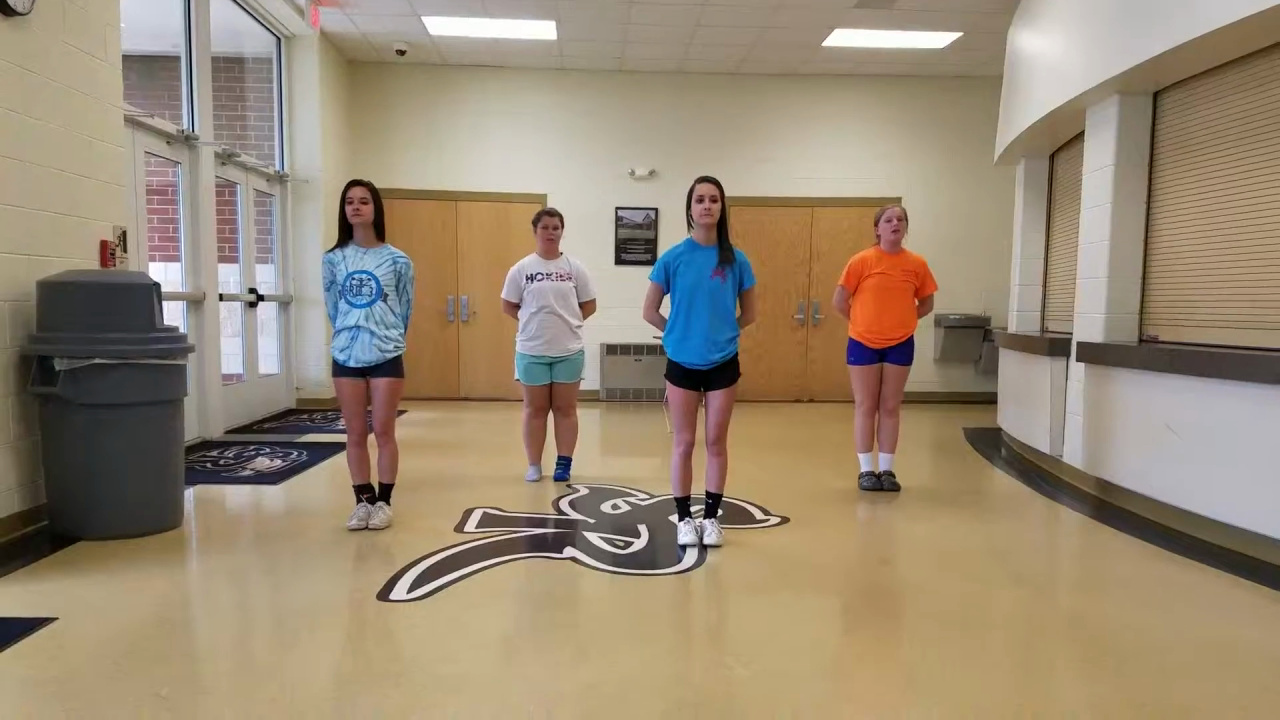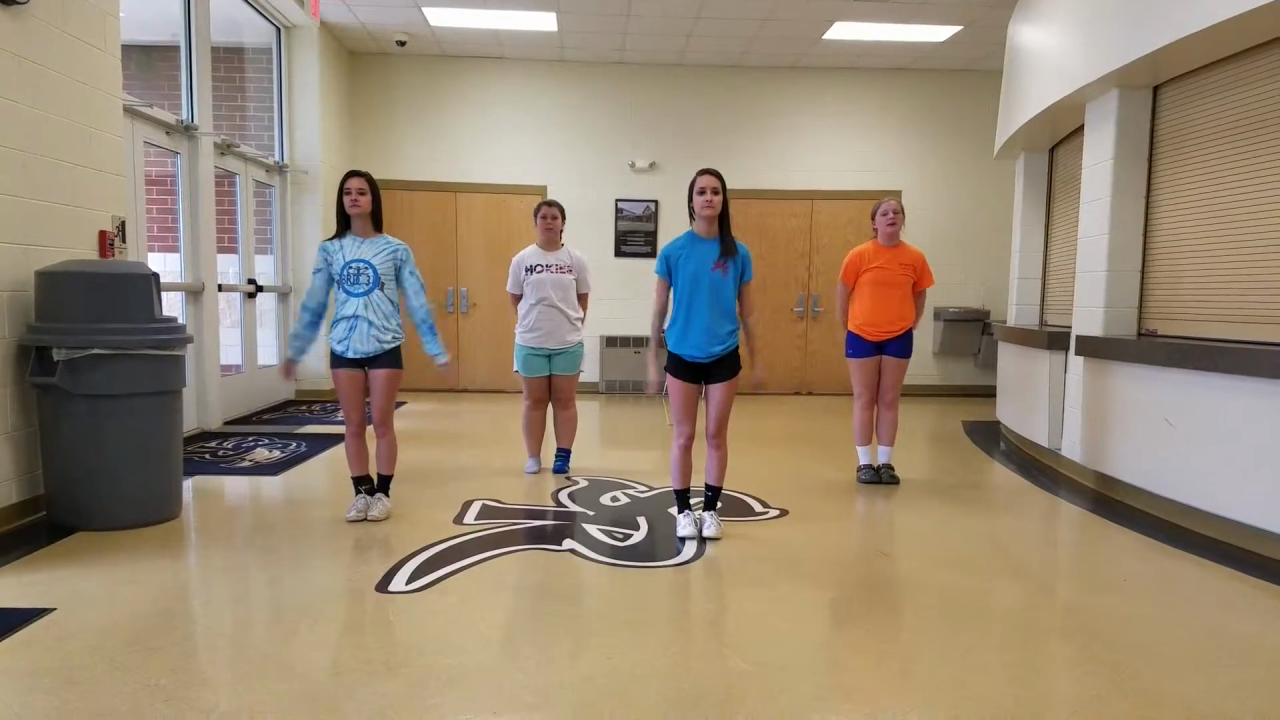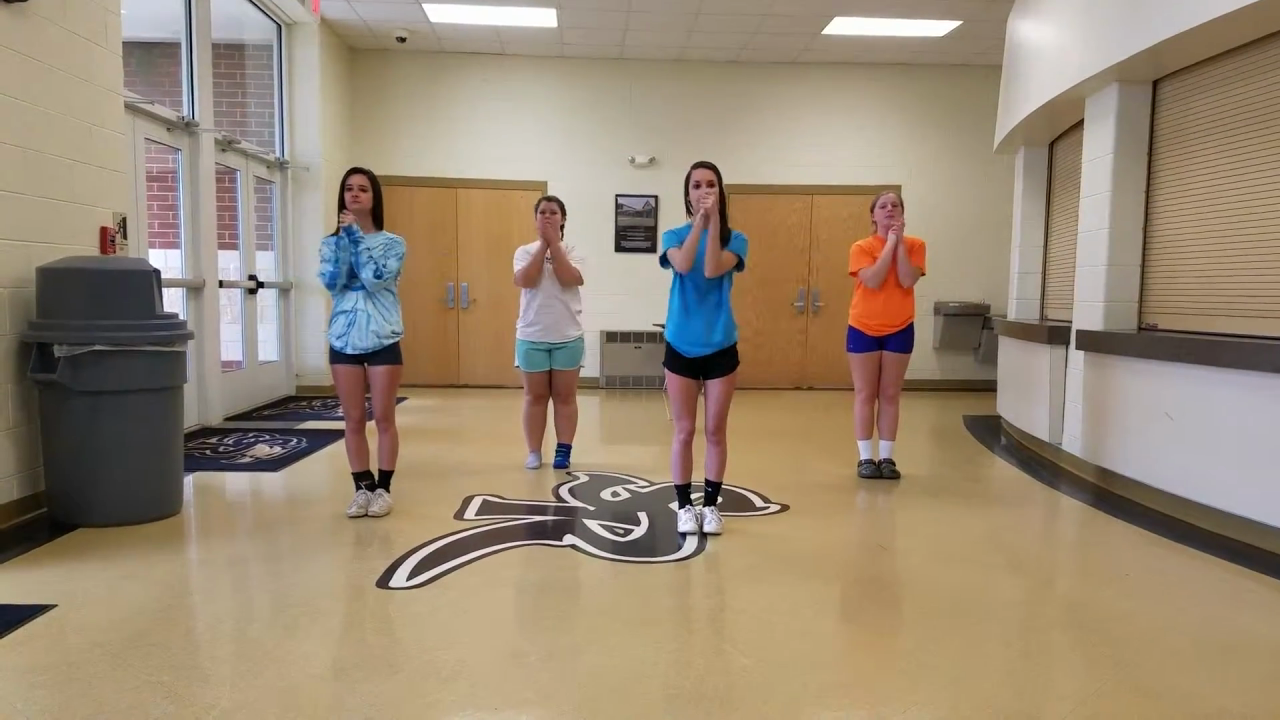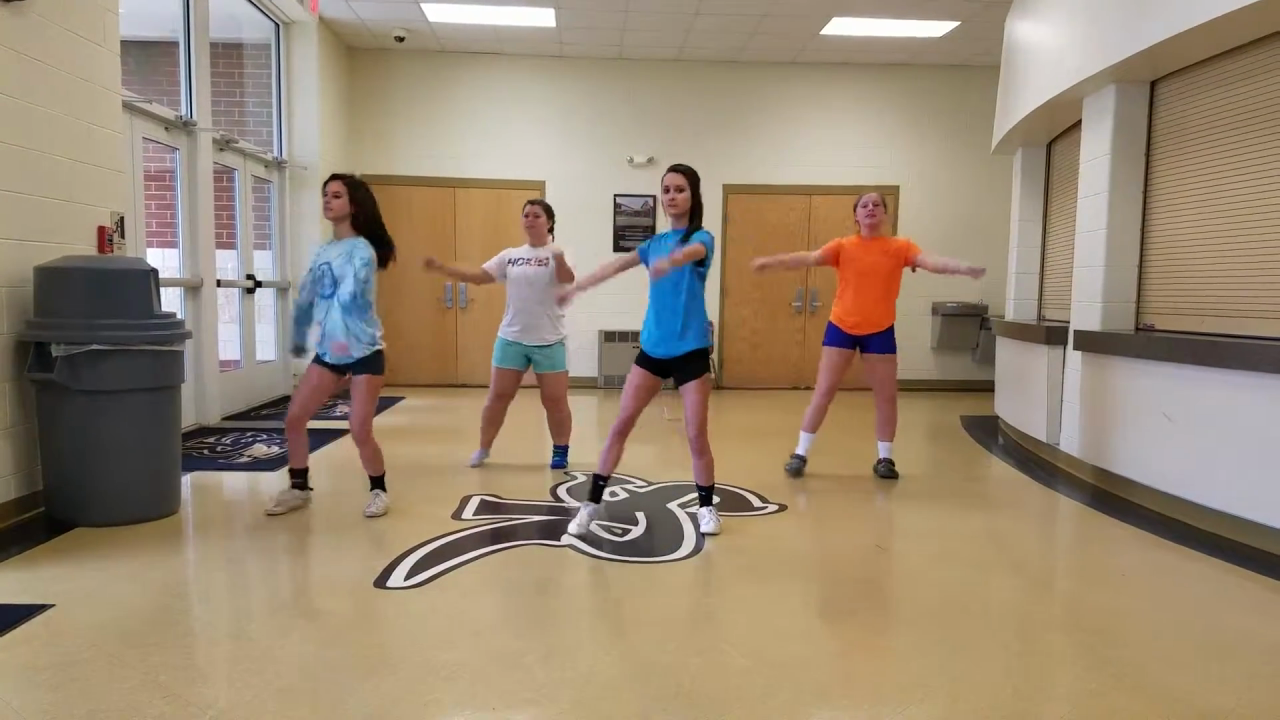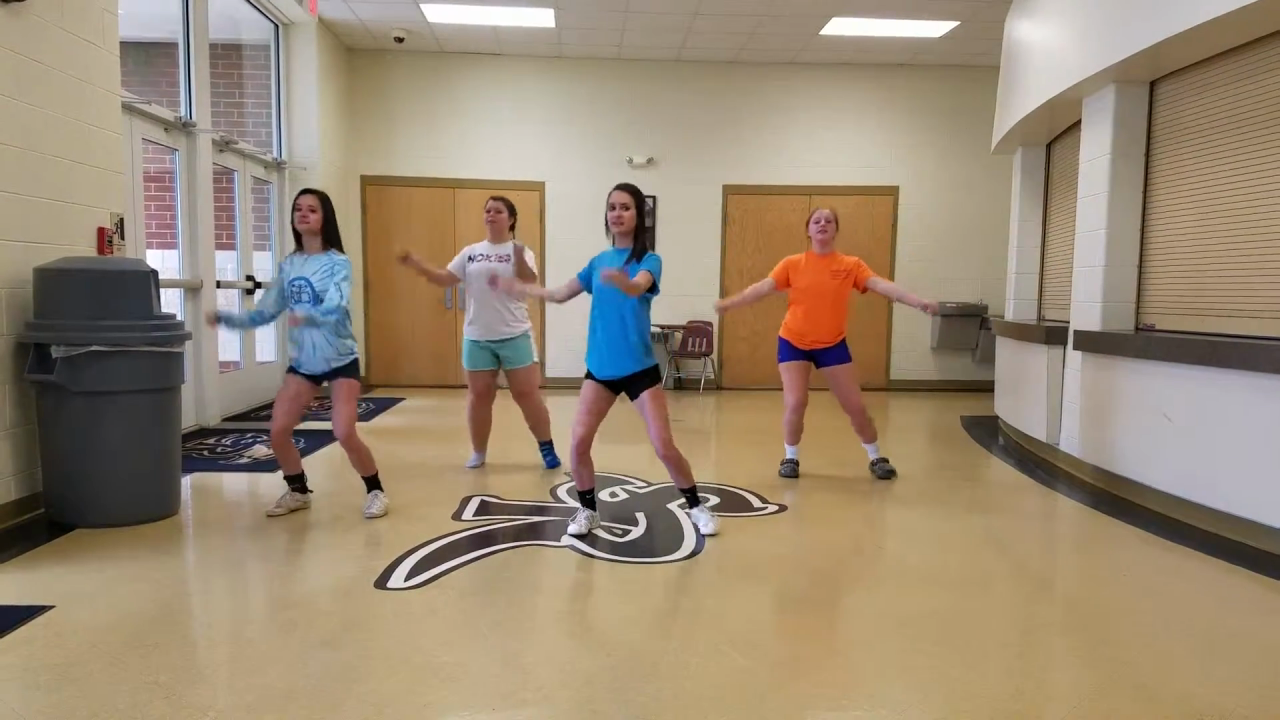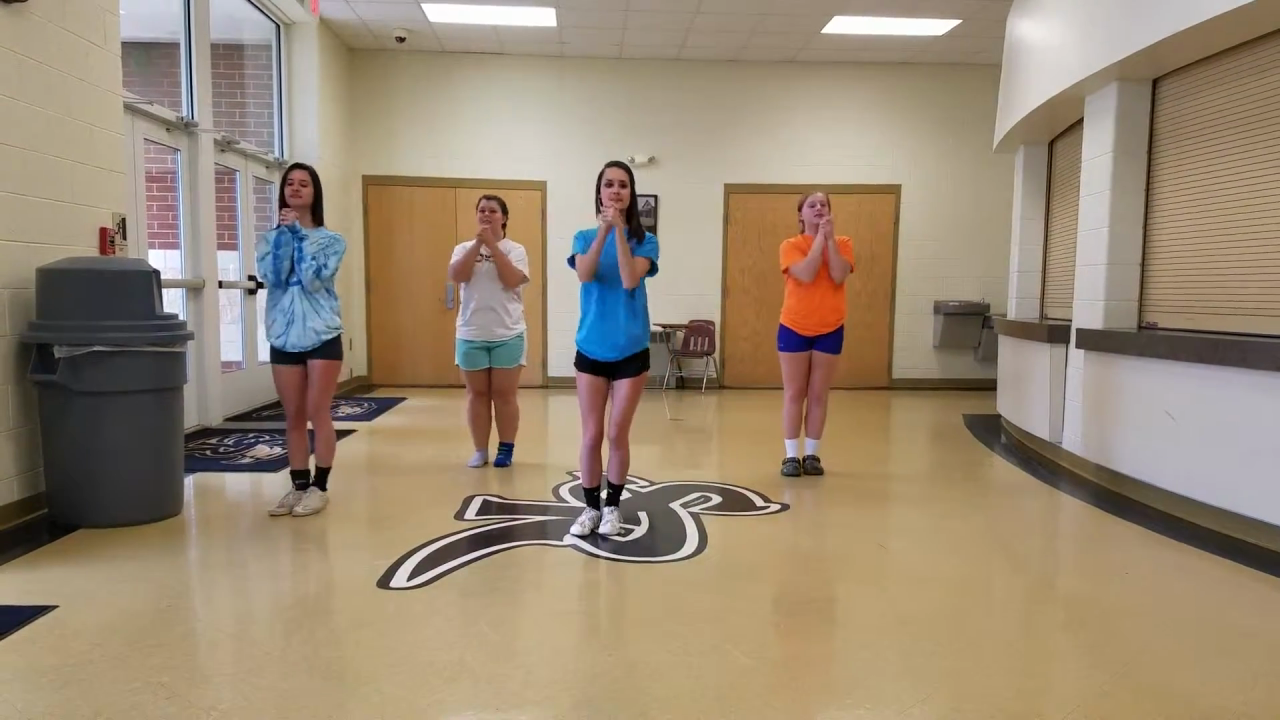
dt=0.5s
person 1, frame 1
left shoulder: (736, 260)
right shoulder: (673, 258)
left elbow: (748, 314)
right elbow: (650, 311)
left wrist: (720, 334)
right wrist: (681, 334)
left hip: (723, 364)
right hip: (682, 363)
left knee: (716, 443)
right knee: (684, 444)
left ankle: (711, 518)
right ankle: (684, 519)
person 1, frame 2
left shoulder: (737, 253)
right shoulder: (673, 251)
left elbow: (746, 311)
right elbow: (660, 309)
left wrist: (754, 360)
right wrist: (652, 359)
left hip: (724, 357)
right hip: (682, 356)
left knee: (716, 436)
right knee: (683, 436)
left ankle: (710, 510)
right ankle: (683, 511)
person 1, frame 3
left shoulder: (735, 239)
right shoulder: (674, 236)
left elbow: (713, 270)
right elbow: (683, 266)
left wrist: (714, 219)
right wrist: (699, 217)
left hip: (720, 347)
right hip: (681, 347)
left knee: (715, 431)
right knee: (684, 431)
left ankle: (711, 505)
right ankle: (684, 507)
person 1, frame 4
left shoulder: (702, 238)
right shoulder: (656, 243)
left elbow: (689, 253)
right elbow: (617, 265)
left wrist: (670, 262)
right wrist: (578, 286)
left hip: (691, 350)
right hip: (653, 348)
left knee: (696, 436)
right knee: (620, 425)
left ankle: (706, 506)
right ankle: (593, 502)
person 1, frame 5
left shoulder: (649, 261)
right shoulder: (598, 260)
left elbow: (635, 290)
right elbow: (561, 294)
left wrist: (619, 280)
right wrist: (519, 288)
left hip: (641, 368)
right hip: (600, 367)
left knee: (664, 447)
right knee: (579, 441)
left ankle: (695, 506)
right ankle: (588, 509)
person 1, frame 6
left shoulder: (646, 240)
right shoulder: (584, 237)
left elbow: (630, 280)
right elbow: (584, 275)
left wrist: (619, 229)
right wrist: (603, 229)
left hip: (631, 350)
right hip: (591, 349)
left knee: (617, 435)
right knee: (592, 435)
left ankle: (613, 505)
right ankle: (592, 507)
person 2, frame 1
left shoulder: (397, 260)
right shoulder: (333, 260)
left elbow: (404, 311)
right elbow: (333, 310)
right wrist: (349, 340)
left hip: (386, 357)
right hip: (346, 357)
left knee: (383, 433)
right knee: (355, 434)
left ankle: (384, 502)
right ankle: (363, 501)
person 2, frame 2
left shoulder: (396, 250)
right shoulder: (330, 250)
left elbow: (417, 300)
right elbow: (314, 303)
left wrist: (436, 348)
right wrist: (295, 349)
left hip: (384, 347)
right hip: (345, 348)
left knee: (382, 423)
right knee: (354, 425)
left ankle: (383, 492)
right ankle: (362, 492)
person 2, frame 3
left shoulder: (392, 243)
right shoulder: (331, 242)
left elbow: (376, 279)
right elbow: (331, 283)
left wrist: (355, 235)
right wrist: (343, 236)
left hip: (383, 341)
right hip: (344, 341)
left knee: (383, 418)
right knee: (354, 420)
left ankle: (383, 488)
right ankle: (362, 488)
person 2, frame 4
left shoulder: (361, 249)
right shoulder: (323, 252)
left elbow: (351, 294)
right elbow: (306, 298)
left wrist: (343, 337)
right wrist: (298, 339)
left hip: (363, 352)
right hip: (328, 353)
left knee: (360, 430)
right knee: (294, 418)
left ankle: (378, 490)
right ankle: (299, 488)
person 2, frame 5
left shoulder: (339, 263)
right shoulder: (288, 264)
left elbow: (337, 308)
right elbow: (266, 311)
left wrist: (308, 316)
right wrist: (229, 319)
left hip: (341, 361)
right hip: (302, 363)
left knee: (345, 434)
right knee: (278, 431)
left ankle: (375, 490)
right ankle: (297, 490)
person 2, frame 6
left shoulder: (331, 240)
right shoulder: (269, 239)
left elbow: (313, 281)
right elbow: (273, 279)
left wrist: (299, 233)
right wrist: (284, 234)
left hip: (322, 337)
right hip: (283, 339)
left knee: (317, 415)
right knee: (294, 418)
left ankle: (319, 487)
right ankle: (299, 487)
person 3, frame 1
left shoulder: (917, 264)
right shoulder: (861, 261)
left elbow: (927, 304)
right elbow: (839, 301)
left wrist: (900, 320)
right wrist: (863, 323)
left hip: (900, 345)
right hip: (864, 344)
left knee: (890, 408)
right knee: (866, 407)
left ankle: (887, 470)
right ankle: (866, 470)
person 3, frame 2
left shoulder: (915, 257)
right shoulder: (859, 255)
left elbow: (920, 297)
right elbow: (842, 296)
left wrist: (905, 322)
right wrist: (856, 323)
left hip: (898, 338)
right hip: (862, 336)
left knee: (889, 401)
right knee: (864, 400)
left ankle: (885, 462)
right ankle: (864, 462)
person 3, frame 3
left shoulder: (914, 245)
right shoulder: (862, 247)
left elbow: (908, 280)
right elbow: (872, 281)
left wrist: (899, 242)
right wrist: (889, 244)
left hip: (899, 330)
right hip: (863, 329)
left knee: (890, 395)
right knee: (865, 394)
left ankle: (886, 458)
right ankle: (865, 458)
person 3, frame 4
left shoulder: (900, 247)
right shoulder: (843, 246)
left elbow: (930, 262)
right elbow: (810, 259)
left wrist: (964, 268)
right wrist: (773, 261)
left hip: (880, 331)
right hip: (841, 327)
left knee: (887, 395)
right knee: (824, 389)
left ankle: (885, 458)
right ankle: (800, 453)
person 3, frame 5
left shoulder: (851, 265)
right shoulder: (792, 264)
left elbow: (883, 286)
right elbow: (763, 288)
left wrist: (919, 301)
right wrist: (730, 303)
left hip: (833, 345)
right hip: (794, 343)
left knee: (856, 405)
right knee: (796, 403)
left ankle: (876, 457)
right ankle: (790, 458)
person 3, frame 6
left shoulder: (842, 243)
right shoulder: (791, 245)
left elbow: (839, 277)
right elbow: (805, 275)
left wrist: (829, 238)
right wrist: (820, 238)
left hip: (830, 330)
right hip: (794, 328)
left knee: (818, 396)
right knee: (794, 394)
left ankle: (811, 454)
right ankle: (792, 456)
person 4, frame 1
left shoulder: (574, 267)
right shoulder: (521, 268)
left elbow: (589, 306)
right elbow: (508, 306)
left wrist: (567, 322)
right wrist: (532, 322)
left hip: (569, 350)
right hip: (532, 351)
left knee: (565, 409)
right knee: (535, 409)
left ankle: (564, 464)
right ankle: (534, 465)
person 4, frame 2
left shoulder: (575, 259)
right shoulder: (522, 259)
left elbow: (583, 299)
right elbow: (515, 299)
left wrist: (567, 319)
left hip: (568, 342)
right hip: (531, 342)
left knee: (564, 401)
right knee: (534, 401)
left ankle: (563, 455)
right ankle: (533, 456)
person 4, frame 3
left shoulder: (572, 251)
right shoulder: (525, 251)
left elbow: (569, 279)
right elbow: (524, 281)
left wrist: (554, 243)
right wrist: (542, 245)
left hip: (568, 336)
right hip: (531, 336)
left knee: (565, 396)
right knee: (535, 396)
left ankle: (563, 451)
right ankle: (534, 452)
person 4, frame 4
left shoulder: (556, 256)
right shoulder: (510, 256)
left elbow: (566, 277)
right elbow: (478, 276)
left wrist: (560, 260)
right wrist: (443, 268)
left hip: (549, 341)
right hip: (511, 338)
left knee: (556, 400)
right knee: (498, 396)
left ankle: (560, 451)
right ankle: (483, 448)
person 4, frame 5
left shoulder: (519, 251)
right shoulder: (471, 252)
left elbow: (528, 277)
right elbow: (444, 279)
left wrist: (519, 255)
right wrist: (417, 265)
left hip: (514, 335)
right hip: (478, 336)
left knee: (528, 394)
right knee: (479, 396)
left ankle: (547, 447)
right ankle: (479, 452)
person 4, frame 6
left shoulder: (515, 250)
right shoulder: (464, 248)
left elbow: (513, 281)
right elbow: (457, 276)
left wrist: (493, 247)
right wrist: (477, 245)
left hip: (508, 334)
right hip: (471, 334)
left knee: (504, 395)
right knee: (477, 394)
left ankle: (506, 448)
right ankle: (480, 451)
